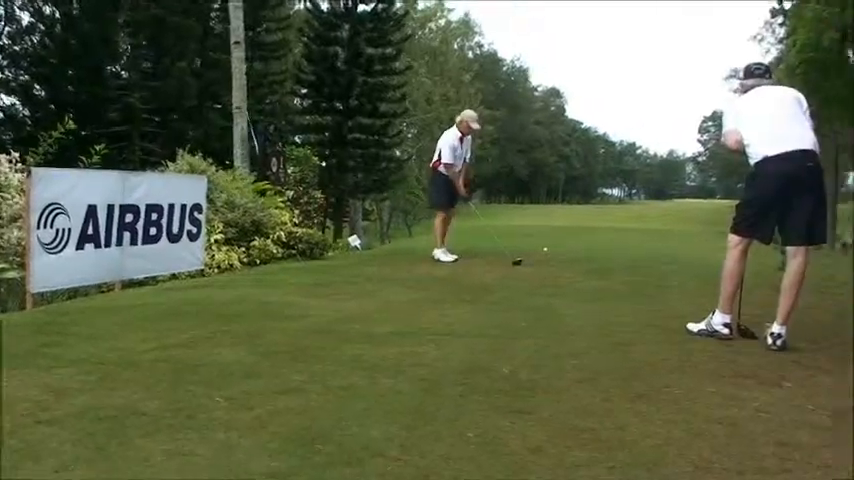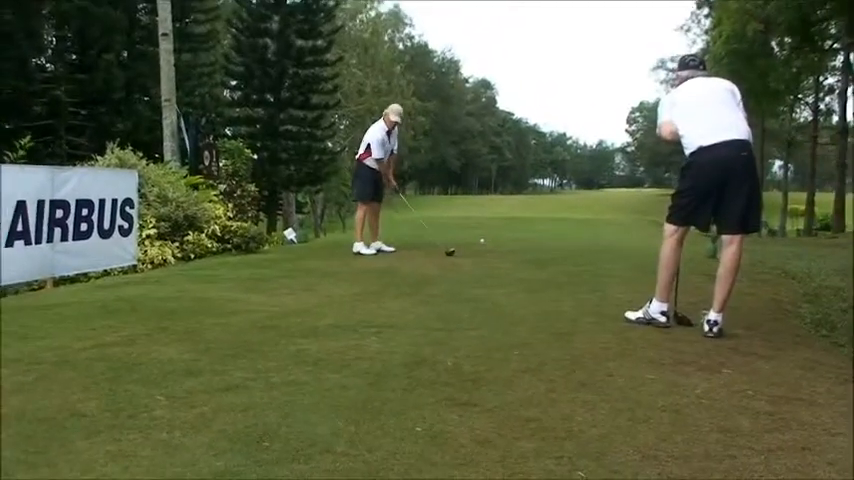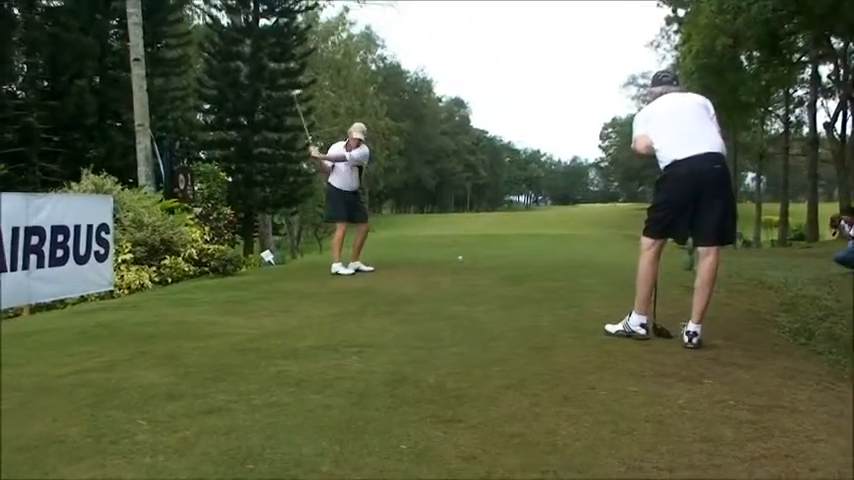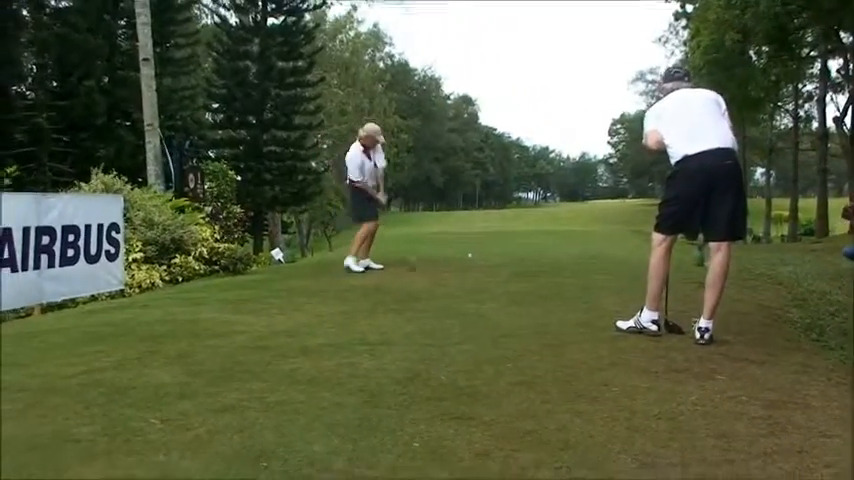
dt=0.5s
person 1, frame 1
left shoulder: (737, 104)
right shoulder: (793, 94)
left elbow: (733, 142)
right elbow: (810, 132)
left hip: (769, 168)
right hip: (807, 163)
left knee: (737, 242)
right knee: (798, 251)
left ankle: (721, 320)
right ankle: (777, 331)
person 1, frame 2
left shoulder: (672, 96)
right shoulder: (727, 85)
left elbow: (668, 132)
right elbow: (744, 122)
left hip: (704, 157)
right hip: (741, 153)
left knee: (673, 230)
right knee: (733, 238)
left ankle: (658, 309)
right ankle: (714, 319)
person 1, frame 3
left shoulder: (646, 112)
right shoulder: (700, 100)
left elbow: (643, 147)
right elbow: (718, 137)
left hip: (679, 170)
right hip: (715, 166)
left knee: (650, 243)
right knee: (709, 250)
left ankle: (638, 321)
right ankle: (693, 330)
person 1, frame 4
left shoulder: (657, 108)
right shoulder: (712, 96)
left elbow: (653, 142)
right elbow: (730, 133)
left hip: (690, 166)
right hip: (726, 161)
left knee: (661, 239)
right knee: (721, 245)
left ankle: (649, 318)
right ankle: (705, 326)
person 2, frame 1
left shoulder: (467, 139)
right shoulder: (448, 139)
left elbow: (465, 162)
right elbow: (448, 167)
left wrist: (461, 183)
right wrist: (459, 187)
left hip: (451, 178)
right hip: (440, 177)
left knee: (449, 214)
right knee: (442, 213)
left ankle: (441, 248)
right ankle: (438, 251)
person 2, frame 2
left shoulder: (394, 130)
right shoulder: (376, 133)
left elbow: (393, 153)
right elbow: (379, 161)
left wrist: (390, 175)
right wrist: (389, 180)
left hip: (377, 171)
right hip: (364, 170)
left knee: (375, 207)
right knee: (364, 206)
left ankle: (375, 243)
right ankle: (358, 244)
person 2, frame 3
left shoulder: (364, 151)
right shoulder: (336, 147)
left elbow: (344, 158)
right elbow: (327, 168)
left wrist: (320, 156)
right wrist: (318, 158)
left hip: (354, 194)
right hip: (336, 192)
left knee: (364, 227)
right knee: (341, 227)
left ankle: (355, 262)
right ankle: (336, 264)
person 2, frame 4
left shoulder: (376, 147)
right shoulder: (353, 155)
left elbow: (380, 169)
right elbow: (358, 182)
left wrist: (381, 190)
right wrist: (376, 195)
left hip: (371, 191)
right hip: (359, 192)
left knee: (374, 225)
right knee: (368, 225)
left ankle: (364, 260)
right ankle: (350, 259)
